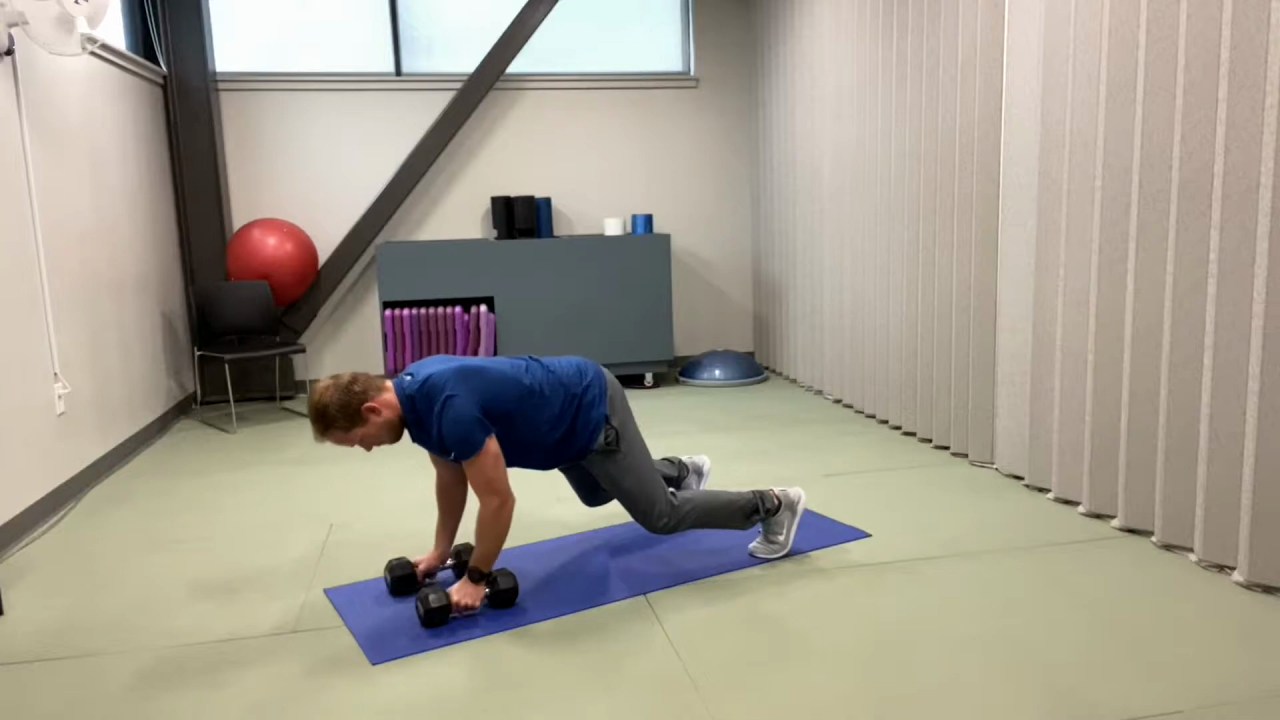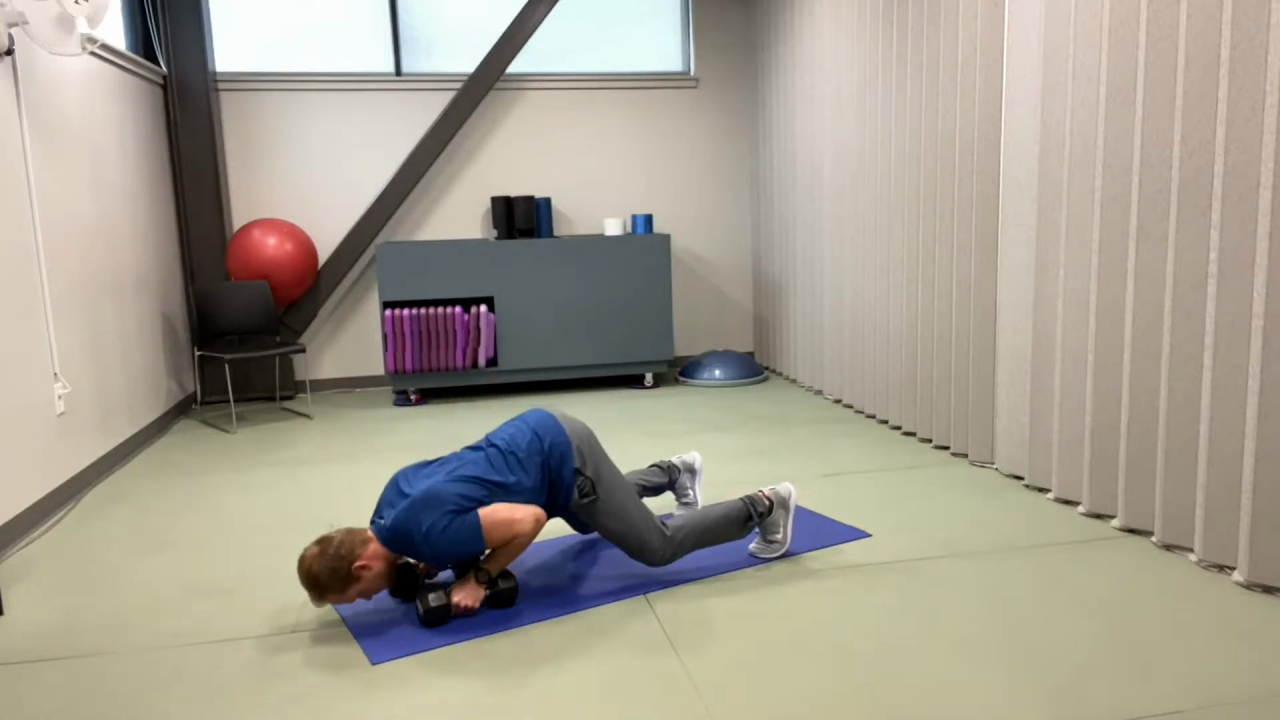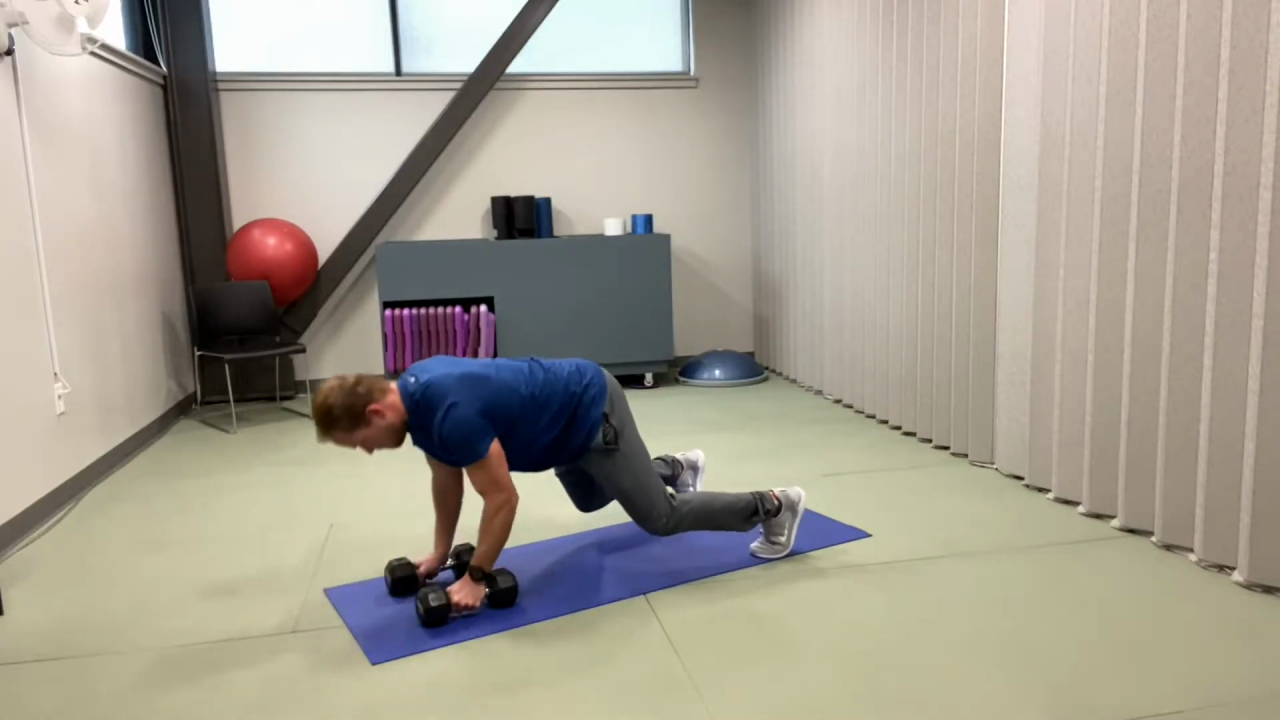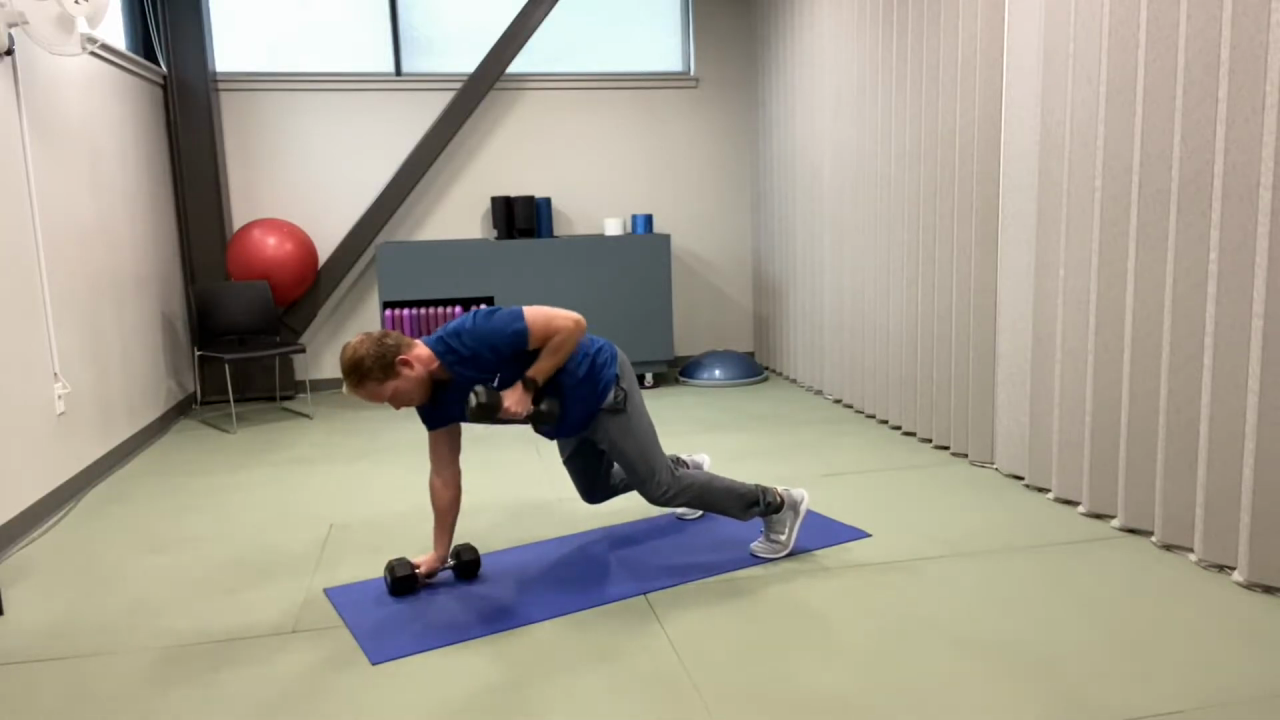
dt=0.7s
person 1, frame 1
left shoulder: (447, 408)
right shoulder: (411, 392)
left elbow: (497, 499)
right elbow: (451, 472)
left wrist: (475, 578)
right wrist: (440, 551)
left hip: (591, 408)
right hip: (571, 404)
left knee: (662, 514)
right knee: (597, 495)
left ankle: (773, 505)
right ankle: (682, 469)
person 1, frame 2
left shoulder: (428, 531)
right shoulder: (393, 506)
left elbow: (530, 519)
left wrist: (478, 578)
left hip: (564, 457)
right hip: (543, 434)
left knee: (657, 546)
right knee: (588, 520)
left ankle: (765, 505)
right ankle: (676, 472)
person 1, frame 3
left shoulder: (451, 412)
right shoulder: (414, 395)
left elbow: (503, 499)
right elbow: (447, 478)
left wrist: (476, 577)
right wrist: (440, 552)
left hip: (592, 409)
right hip: (568, 413)
left knee: (658, 515)
right knee: (591, 499)
left ankle: (774, 505)
right ankle: (676, 467)
person 1, frame 4
left shoulder: (478, 333)
right shoulder: (433, 390)
left elbow: (572, 324)
right elbow: (445, 473)
left wrist: (526, 386)
right wrist: (439, 553)
left hip: (600, 383)
right hip: (566, 412)
left knee: (657, 486)
right knee: (597, 491)
left ankle: (776, 503)
right ankle: (685, 467)
